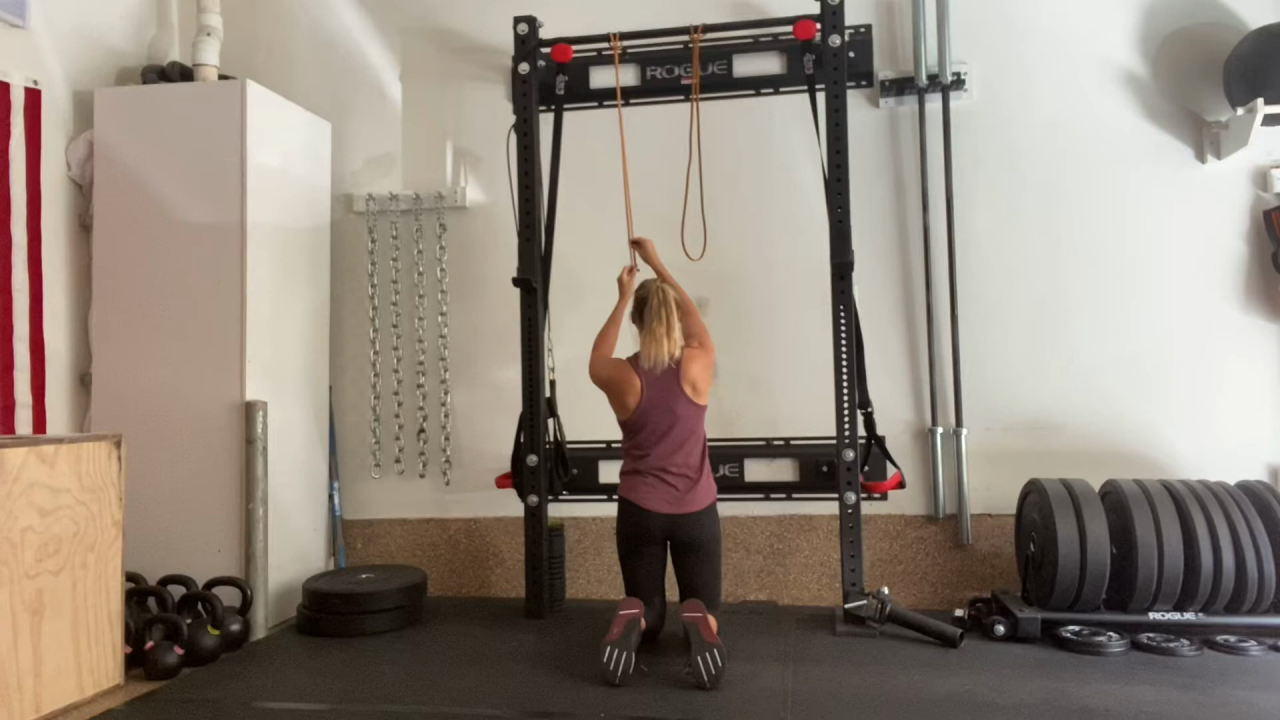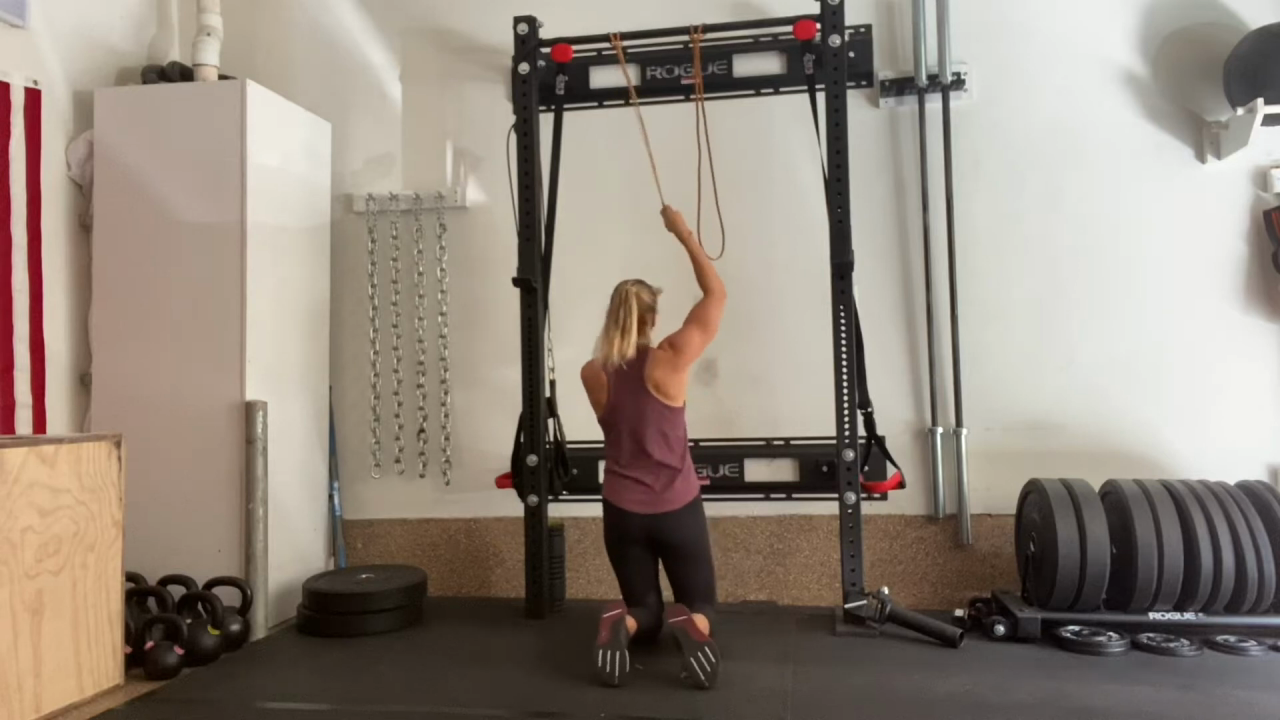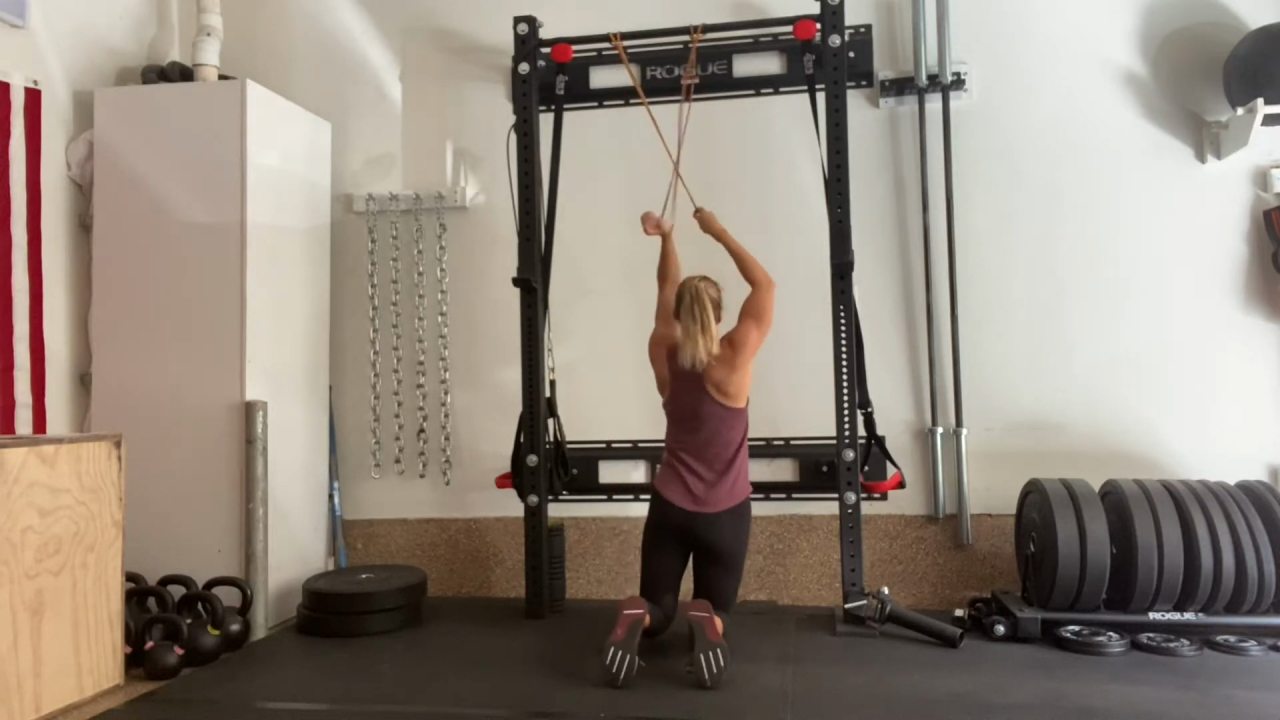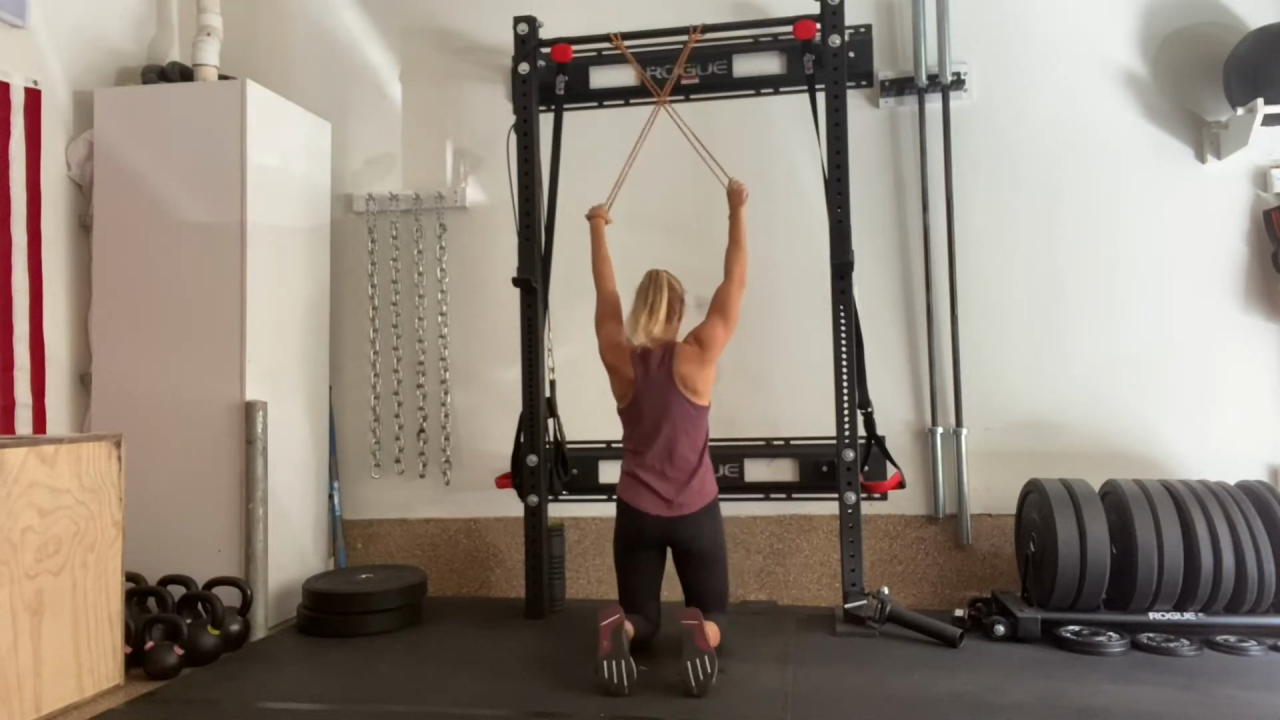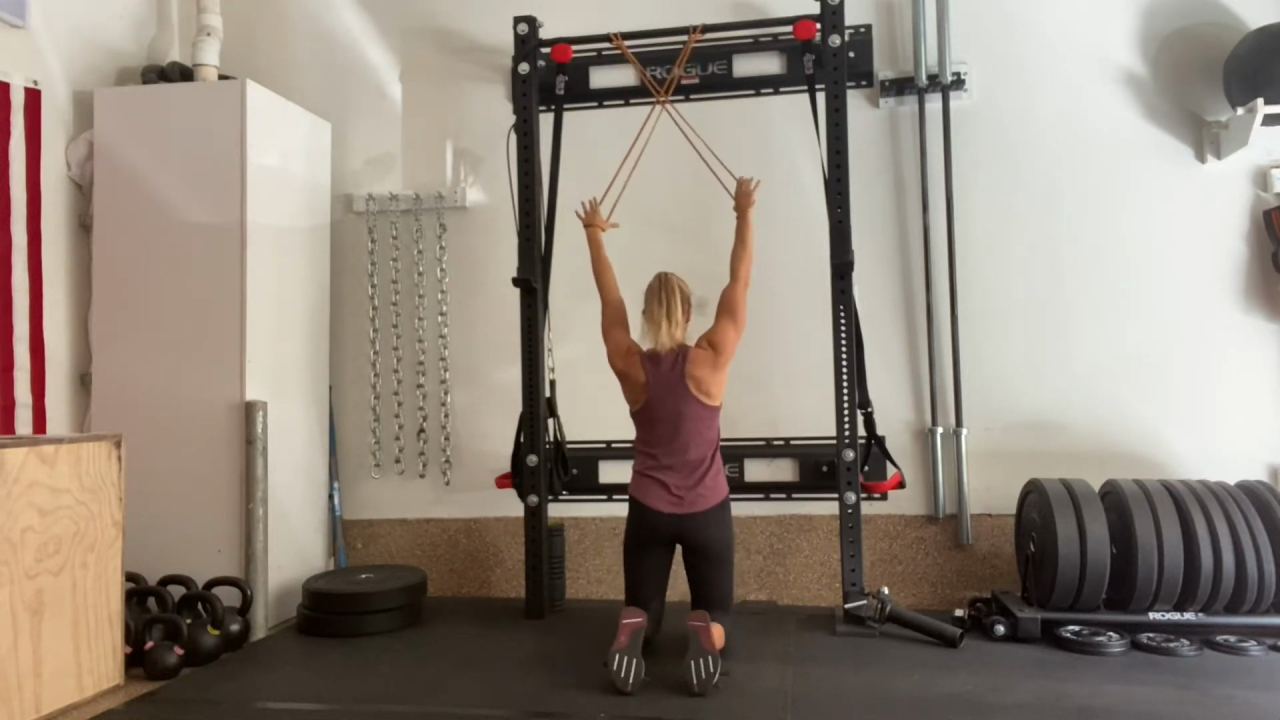
dt=1s
person 1, frame 1
left shoulder: (620, 376)
right shoulder: (699, 362)
left elbow: (597, 360)
right elbow: (688, 306)
left wrist: (622, 299)
right wrist: (655, 260)
left hip: (640, 510)
right hip: (696, 510)
left knee: (647, 605)
right knee: (704, 603)
left ankle: (632, 622)
right ankle: (697, 622)
person 1, frame 2
left shoulder: (593, 375)
right shoulder: (670, 360)
right elbow: (716, 295)
left wrist: (635, 305)
right wrist: (683, 233)
left hip: (623, 512)
right hip: (678, 509)
left knee: (644, 611)
right knee: (700, 604)
left ankle: (622, 624)
right ankle: (690, 625)
person 1, frame 3
left shoulder: (663, 358)
right shoulder: (733, 360)
left elbow: (669, 290)
right elbow: (764, 285)
left wrist: (667, 240)
right wrist: (718, 231)
left hip: (669, 506)
right hip: (726, 512)
left knee: (657, 607)
right knee: (716, 607)
left ankle: (634, 617)
right ankle: (705, 622)
person 1, frame 4
left shoulder: (620, 362)
right shoulder: (697, 357)
left elbow: (605, 291)
right elbow: (734, 282)
left wrist: (598, 228)
right wrist: (737, 211)
left hip: (637, 512)
right hip: (695, 512)
left knee: (640, 615)
right knee: (711, 612)
left ankle: (619, 628)
right ankle: (700, 633)
person 1, frame 5
left shoulder: (629, 366)
right shoulder: (709, 362)
left elbow: (609, 295)
right elbow: (739, 284)
left wrist: (593, 233)
right wrist: (744, 214)
left hip: (648, 510)
right hip: (706, 511)
left knee: (642, 608)
right knee: (714, 611)
left ankle: (632, 632)
right ankle: (705, 635)
